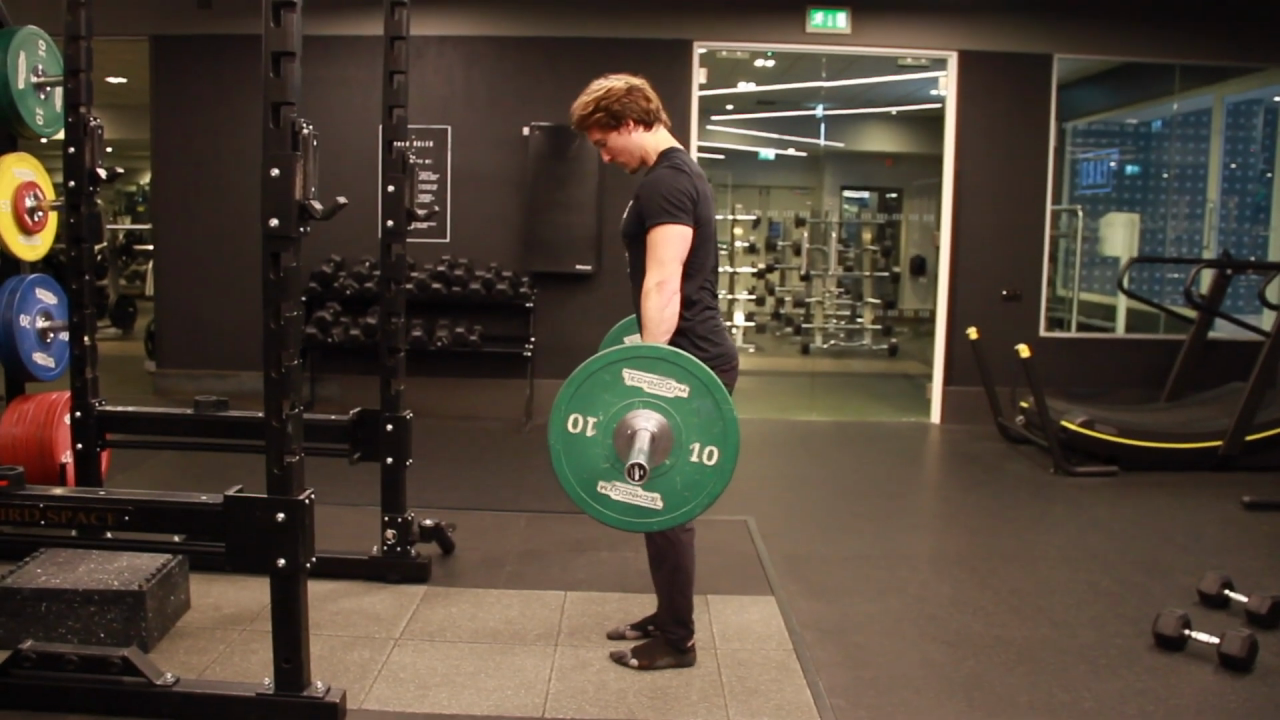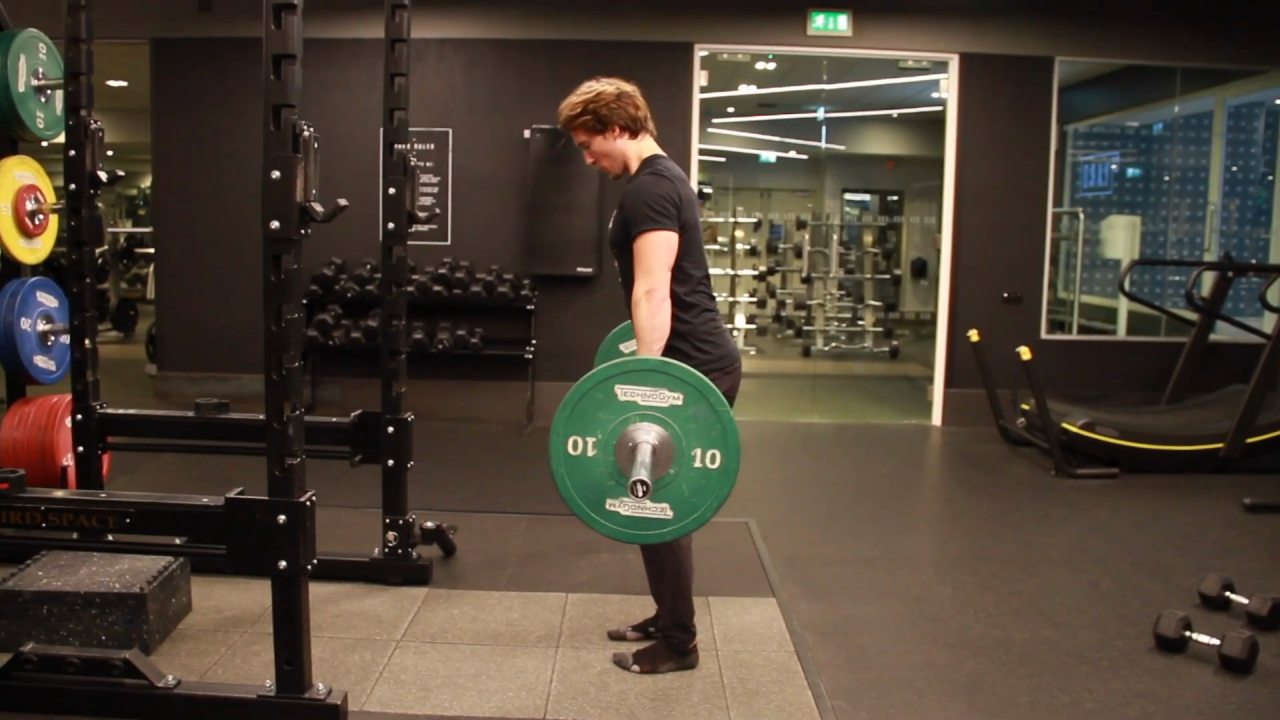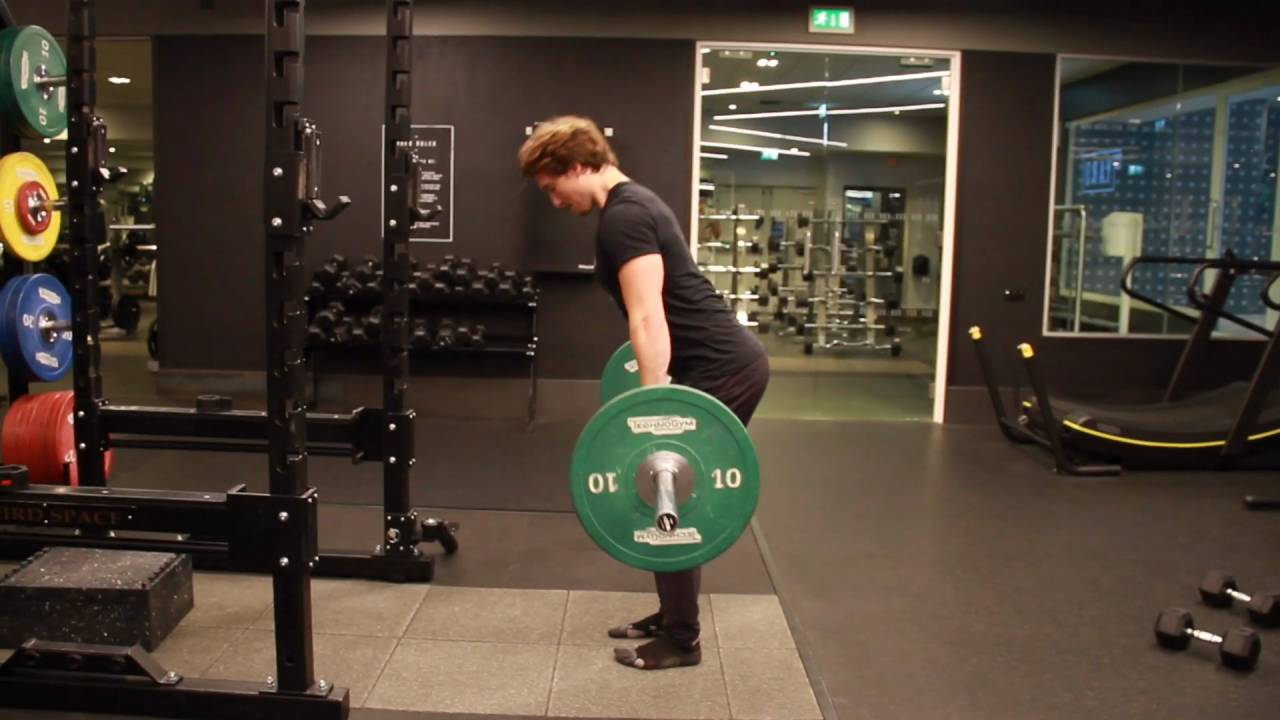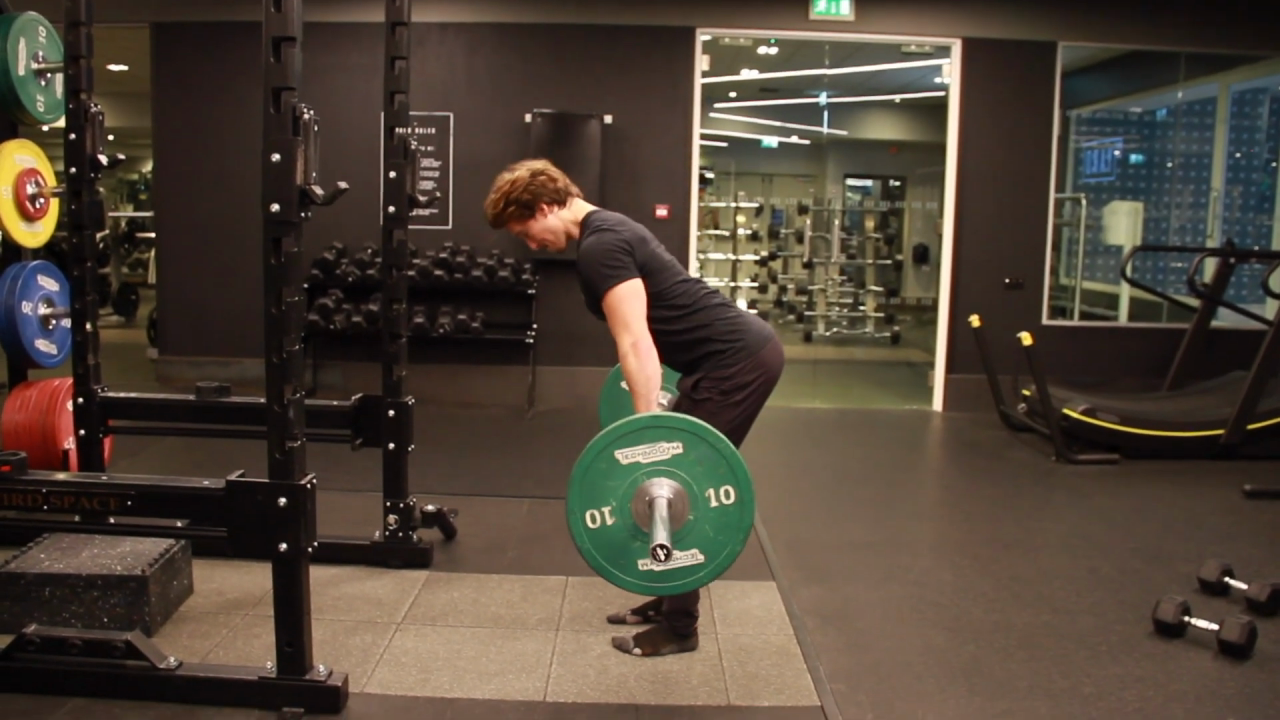
dt=0.5s
person 1, frame 1
left shoulder: (665, 181)
right shoulder: (678, 174)
left elbow: (664, 285)
left hip: (689, 366)
right hip: (696, 359)
left ankle: (674, 640)
right ankle: (668, 617)
person 1, frame 2
left shoulder: (647, 188)
right shoulder: (662, 179)
left elbow: (652, 292)
left hip: (693, 370)
right hip: (699, 363)
left ankle: (676, 642)
right ankle: (669, 619)
person 1, frame 3
left shoulder: (621, 218)
right shoulder: (633, 205)
left elbow: (648, 318)
left hip: (723, 371)
right hip: (726, 362)
left ankle: (679, 639)
right ankle: (671, 616)
person 1, frame 4
left shoulder: (598, 248)
right shoulder: (608, 230)
left elbow: (635, 342)
right elbow: (642, 335)
right wrist: (652, 420)
left hip: (737, 360)
right hip: (743, 349)
left ankle: (678, 626)
right ankle: (667, 599)
